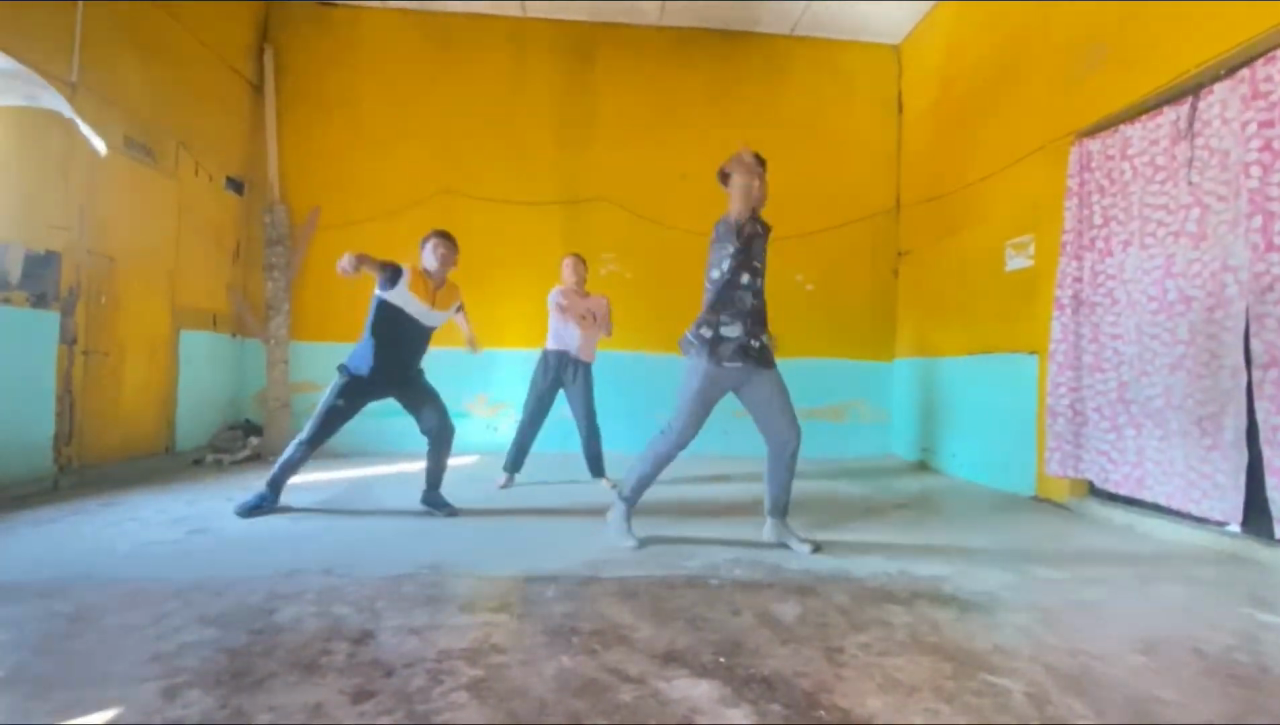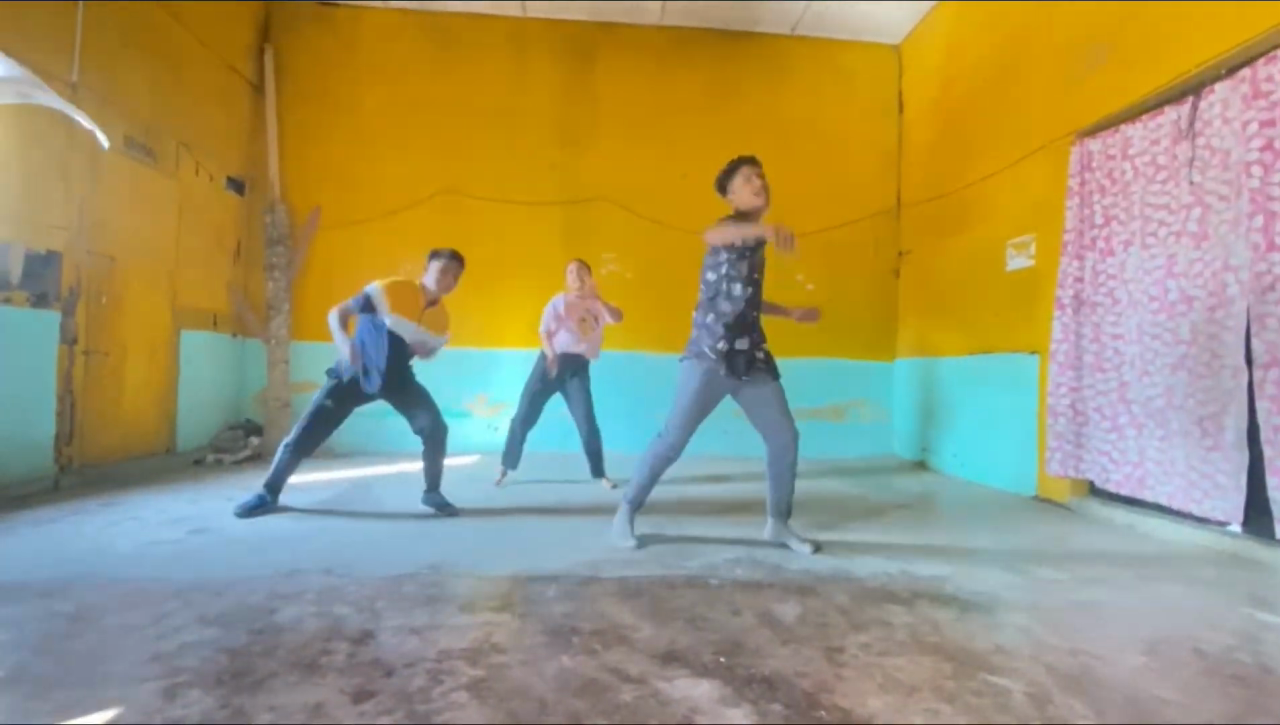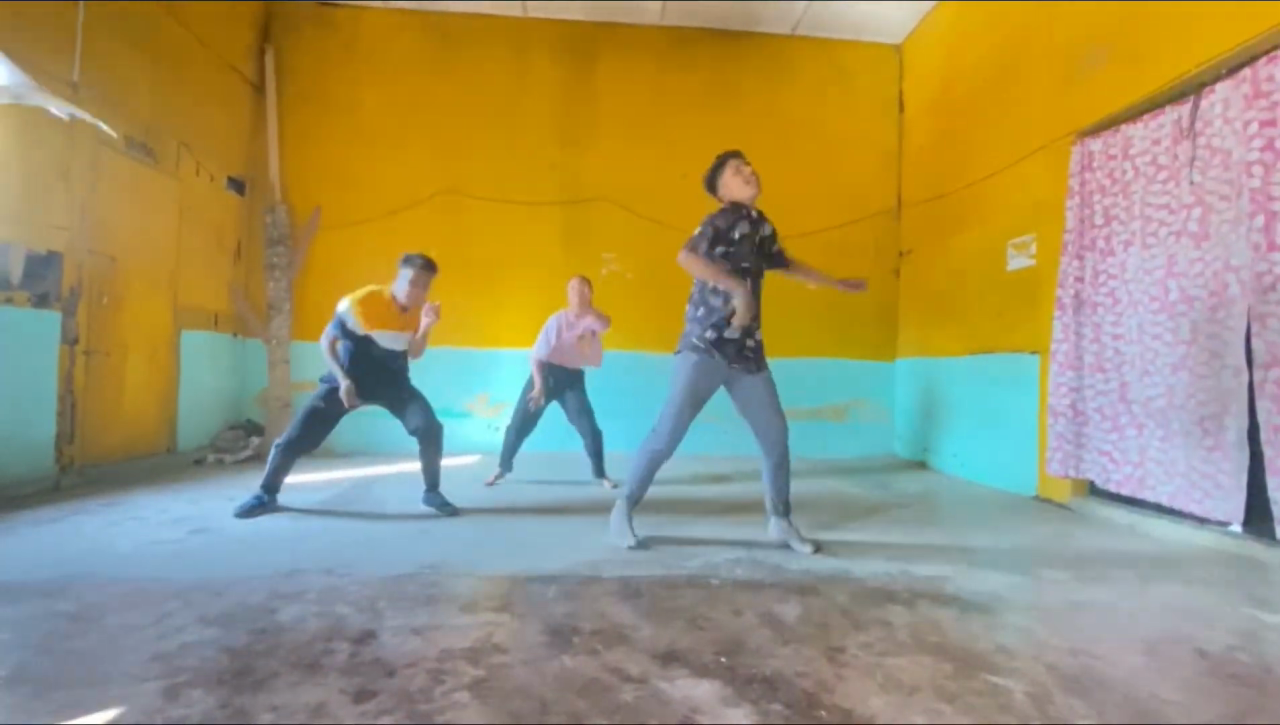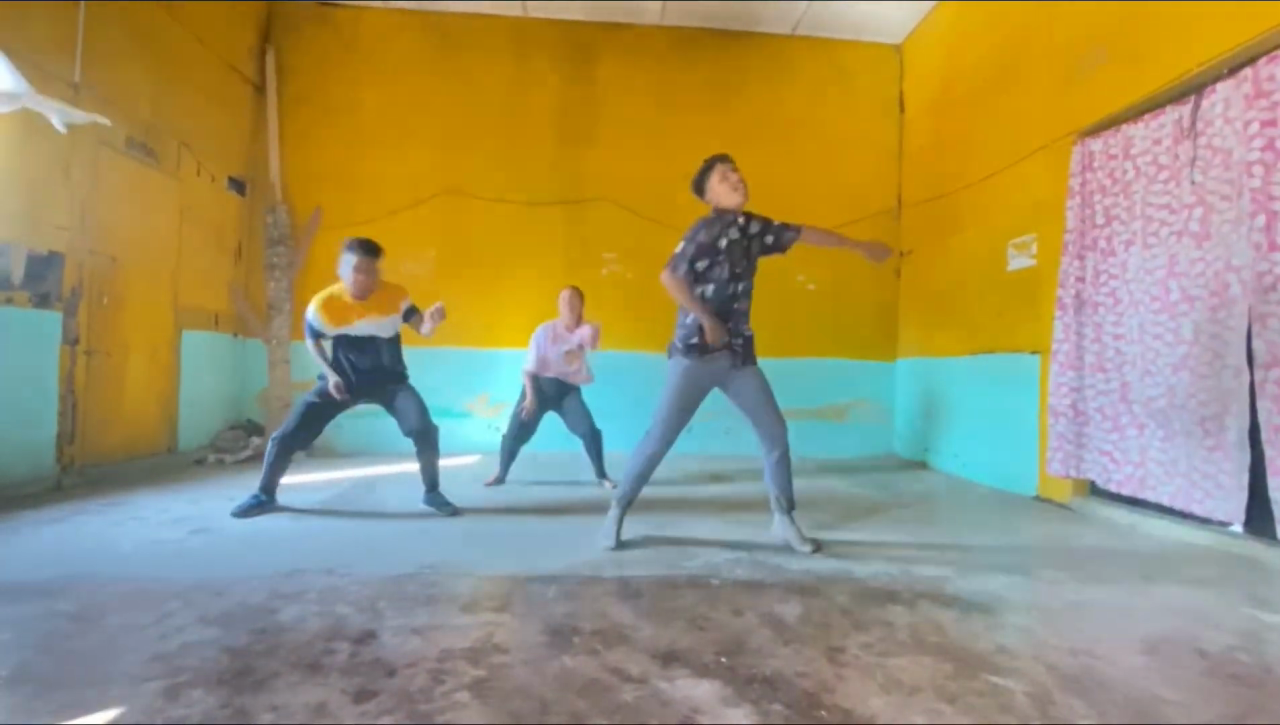
dt=0.1s
person 1, frame 1
left shoulder: (757, 231)
right shoulder: (733, 224)
right elbow: (736, 212)
right wrist: (740, 180)
left hip: (754, 353)
right hip: (715, 350)
left knee: (787, 436)
right knee: (679, 434)
left ankle: (776, 522)
right ankle: (623, 506)
person 1, frame 2
left shoulder: (752, 237)
right shoulder: (739, 229)
right elbow: (719, 235)
left wrist: (789, 312)
right wrist: (765, 230)
left hip: (752, 356)
right hip: (711, 356)
left knee: (785, 439)
right knee: (672, 440)
left ankle: (778, 523)
right ankle: (627, 513)
person 1, frame 3
left shoulder: (760, 228)
right shoulder: (721, 221)
left elbow: (785, 263)
right elbow: (686, 257)
left wrist: (838, 282)
right wrist: (736, 289)
left hip: (744, 350)
right hip: (703, 346)
left knee: (774, 436)
right knee: (669, 431)
left ankle: (780, 521)
right ankle: (625, 507)
person 1, frame 4
left shoulder: (752, 226)
right shoulder: (706, 228)
left elbow: (801, 234)
right elbow: (670, 275)
left wrist: (860, 246)
right wrist: (705, 319)
left hip: (737, 351)
right hip: (695, 351)
left knee: (774, 433)
right knee: (661, 435)
left ankle: (783, 519)
right ankle: (618, 511)
person 2, frame 1
left shoulder: (451, 294)
right shoulder: (401, 275)
right elbow: (357, 263)
left wrist: (468, 333)
right wrist: (352, 263)
left hip: (406, 375)
right hip: (364, 372)
left knee: (442, 428)
right knee: (313, 434)
left ankle: (432, 493)
right ankle: (271, 491)
person 2, frame 2
left shoulder: (438, 316)
right shoulder: (389, 291)
right elbow: (337, 314)
left wrist: (425, 347)
right wrist: (346, 342)
left hip: (397, 380)
right hip: (355, 376)
left knee: (435, 428)
right knee: (302, 437)
left ankle: (432, 492)
right ankle: (268, 493)
person 2, frame 3
left shoulder: (419, 313)
right shoulder: (361, 302)
left elbow: (415, 354)
right elbow: (327, 342)
left wrist: (426, 326)
right wrist: (344, 380)
left hip: (391, 382)
right hip: (348, 383)
left knee: (430, 427)
right knee: (293, 439)
left ankle: (432, 492)
right ankle: (266, 494)
person 2, frame 4
left shoulder: (395, 296)
right shoulder: (323, 304)
left elbow: (422, 329)
right elbow: (312, 342)
left wrist: (432, 319)
right wrist: (330, 373)
left hip: (387, 379)
right hip: (342, 380)
left knee: (424, 428)
right knee: (286, 435)
left ankle: (432, 492)
right ankle: (264, 495)
person 3, frame 1
left shoulder: (597, 301)
right shoulder: (558, 294)
left elbow: (607, 333)
right elbow: (557, 309)
left wrist: (606, 310)
right wrist: (564, 311)
left hip: (580, 366)
right hip: (553, 360)
left knee: (588, 422)
right knee: (530, 419)
left ankle: (599, 474)
right ankle: (510, 471)
person 3, frame 2
left shoulder: (597, 302)
right shoulder: (558, 301)
left elbow: (617, 318)
right elbow: (544, 331)
left wrist: (595, 296)
right wrist: (551, 353)
left hip: (578, 367)
right hip: (552, 363)
left knee: (587, 424)
right knee: (523, 417)
left ankle: (599, 473)
right ankle: (506, 467)
person 3, frame 3
left shoulder: (594, 317)
right shoulder: (556, 320)
left elbow: (606, 323)
right elbow: (537, 355)
left wrist: (589, 308)
right wrist: (538, 385)
left hip: (573, 379)
right hip: (547, 374)
left knee: (589, 429)
right knee: (518, 426)
left ankle: (600, 474)
right ankle: (502, 469)
person 3, frame 4
left shoulder: (587, 329)
right shoulder: (544, 332)
left elbow: (592, 344)
right elbow: (528, 367)
left wrist: (589, 333)
right wrist: (530, 395)
left hip: (567, 390)
right hip: (539, 387)
left knee: (590, 431)
right knee: (514, 434)
left ankle: (601, 475)
right ankle: (501, 473)
